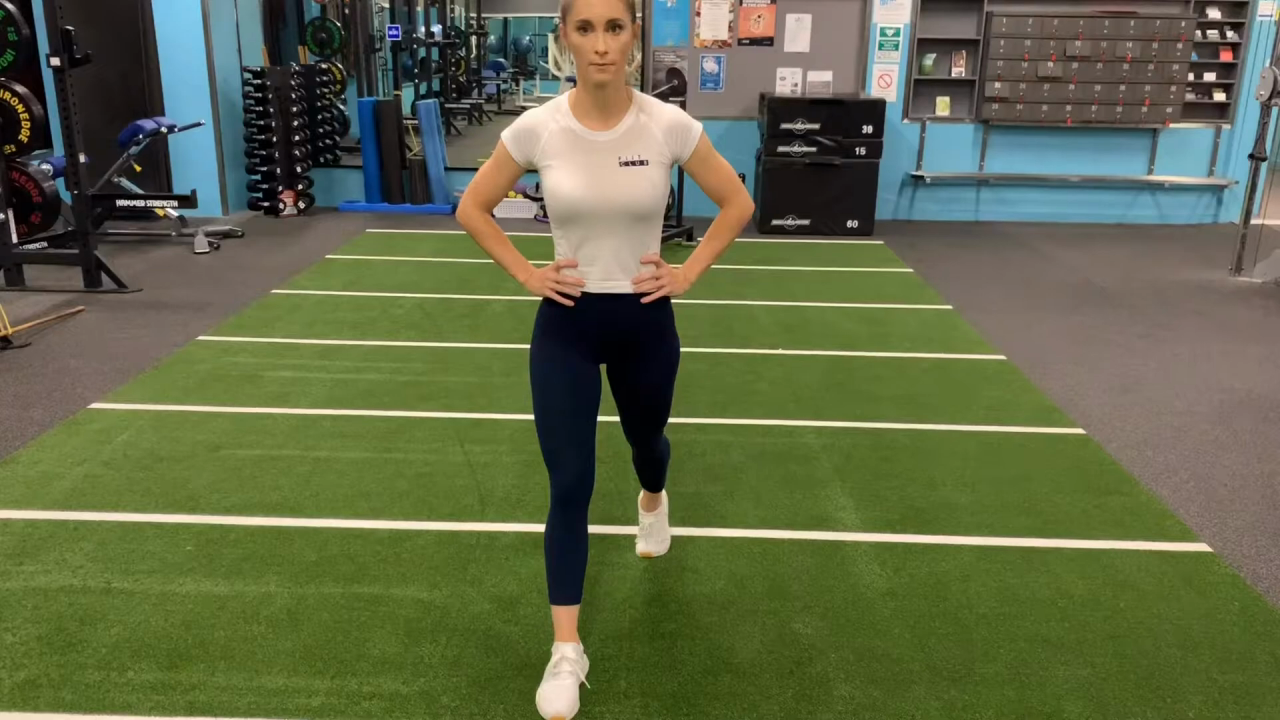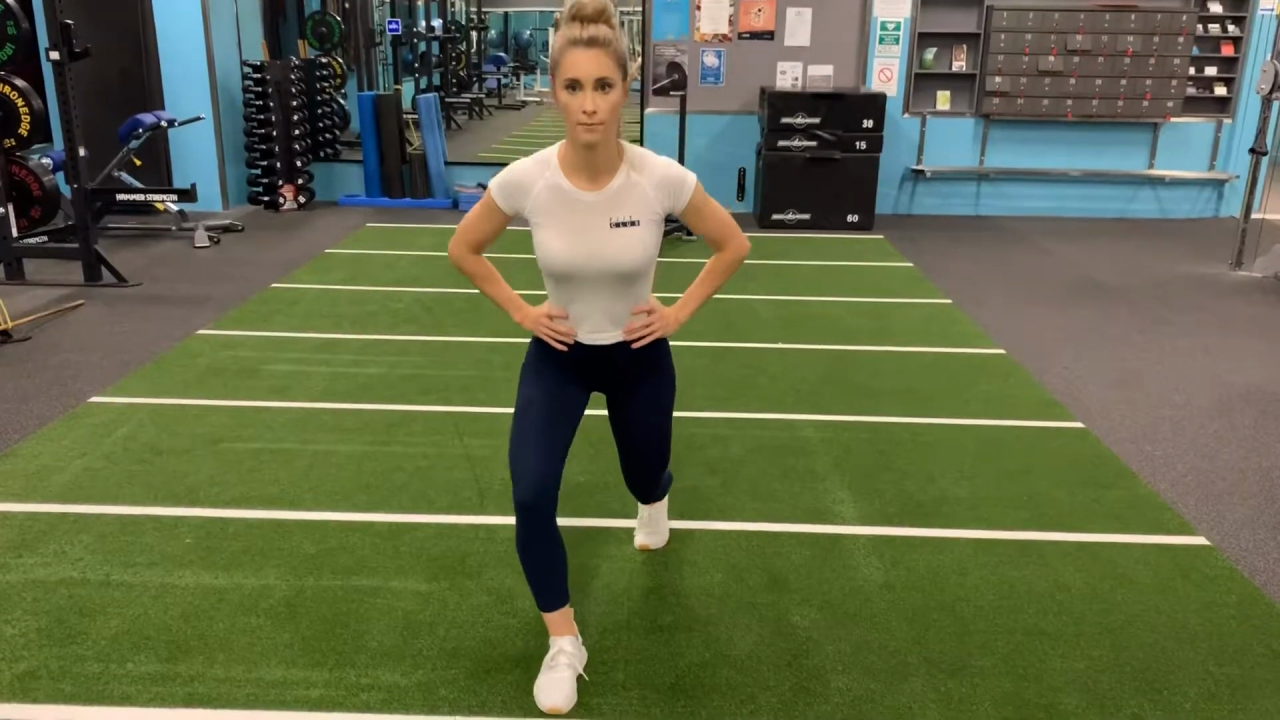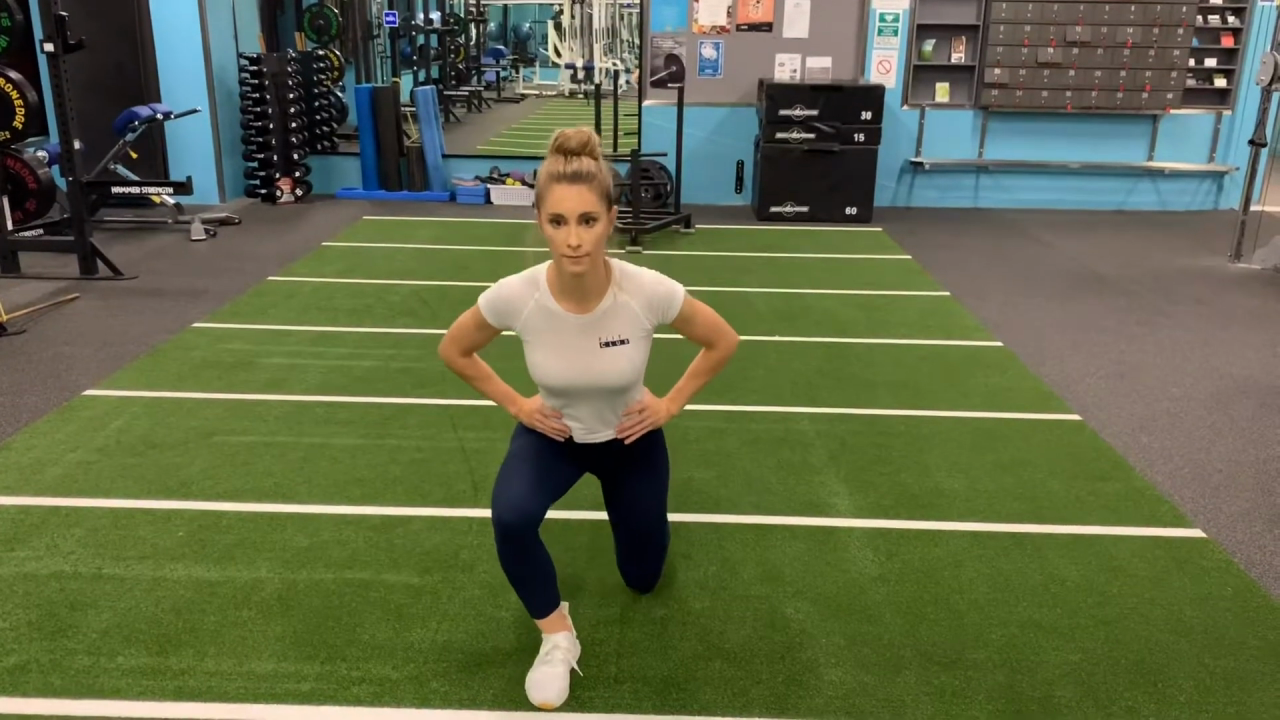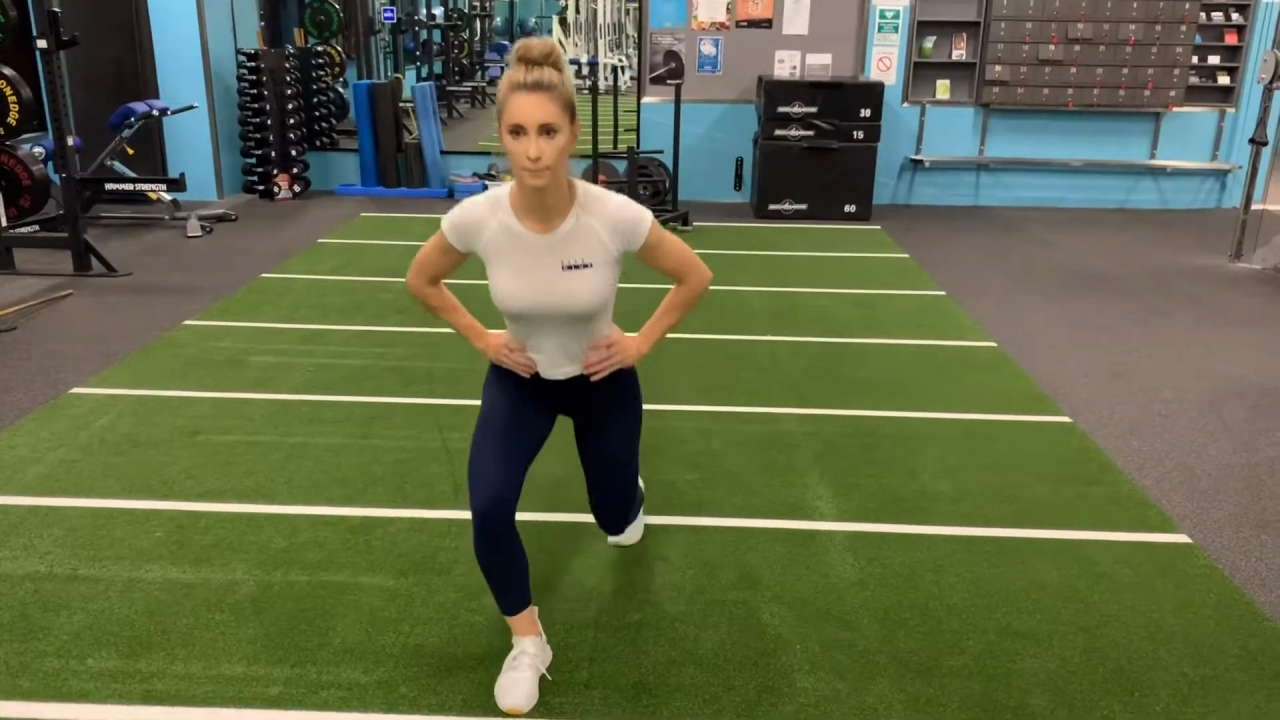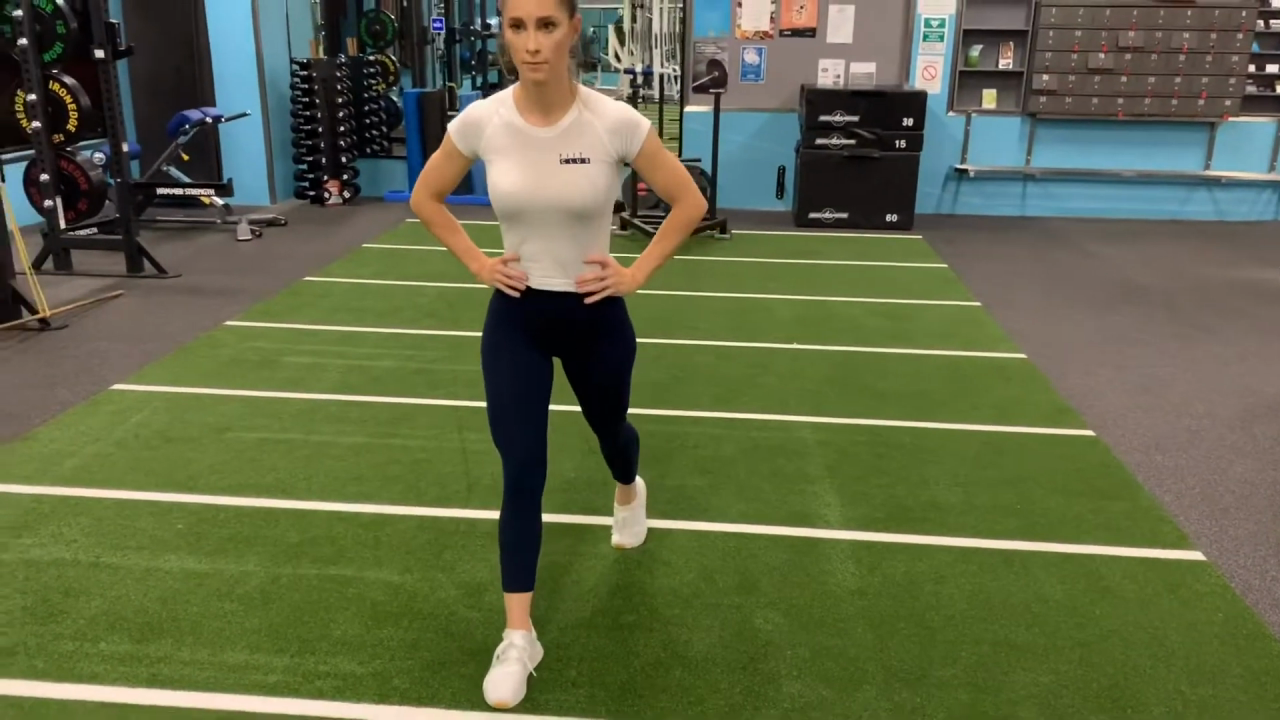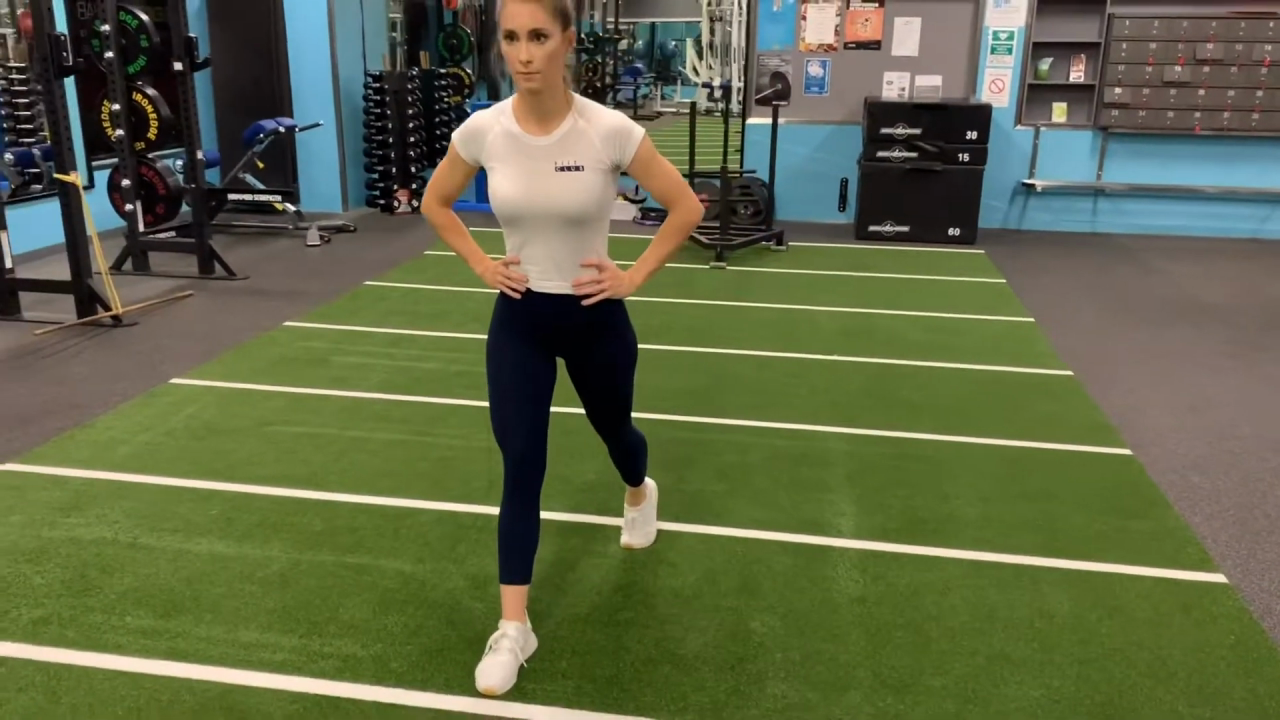
dt=0.7s
person 1, frame 1
left shoulder: (668, 124)
right shoulder: (537, 126)
left elbow: (737, 203)
right elbow: (472, 208)
left wrist: (688, 273)
right wrist: (526, 274)
left hip: (645, 322)
right hip: (567, 324)
left knee: (646, 437)
right knee: (569, 484)
left ankle: (652, 500)
right ankle: (566, 651)
person 1, frame 2
left shoulder: (661, 177)
right shoulder: (523, 179)
left elbow: (734, 246)
right elbow: (464, 249)
left wrist: (679, 312)
right wrist: (521, 311)
left hip: (638, 357)
right hip: (558, 357)
left knee: (644, 485)
right knee: (530, 497)
left ankle: (657, 500)
right ankle: (563, 642)
person 1, frame 3
left shoulder: (649, 291)
right shoulder: (514, 295)
left elbow: (722, 341)
right elbow: (454, 350)
left wrist: (670, 403)
right wrist: (516, 404)
left hip: (630, 438)
right hip: (553, 434)
left knee: (641, 577)
right knee: (512, 518)
left ankle: (640, 503)
right ankle: (557, 636)
person 1, frame 4
left shoulder: (614, 214)
right shoulder: (476, 215)
left elbow: (695, 278)
right elbow: (421, 281)
left wrist: (641, 342)
right wrist: (481, 338)
left hip: (602, 382)
right hip: (518, 383)
left knee: (613, 516)
right knee: (489, 508)
left ankle: (629, 506)
right ankle: (528, 642)
person 1, frame 5
left shoulder: (615, 121)
right shoulder: (480, 121)
left elbow: (690, 203)
right elbow: (426, 198)
left wrist: (637, 273)
right wrist: (477, 263)
left hip: (594, 315)
right hip: (516, 318)
left knee: (608, 427)
right knee: (521, 472)
left ankle: (629, 491)
right ankle: (518, 637)
person 1, frame 6
left shoulder: (608, 130)
right shoulder: (482, 129)
left elbow: (686, 207)
right elbow: (435, 203)
left wrist: (634, 275)
right wrist: (482, 266)
left hip: (594, 317)
right hip: (519, 320)
left knee: (613, 429)
right knee: (521, 468)
left ankle: (640, 493)
right ankle: (513, 628)
